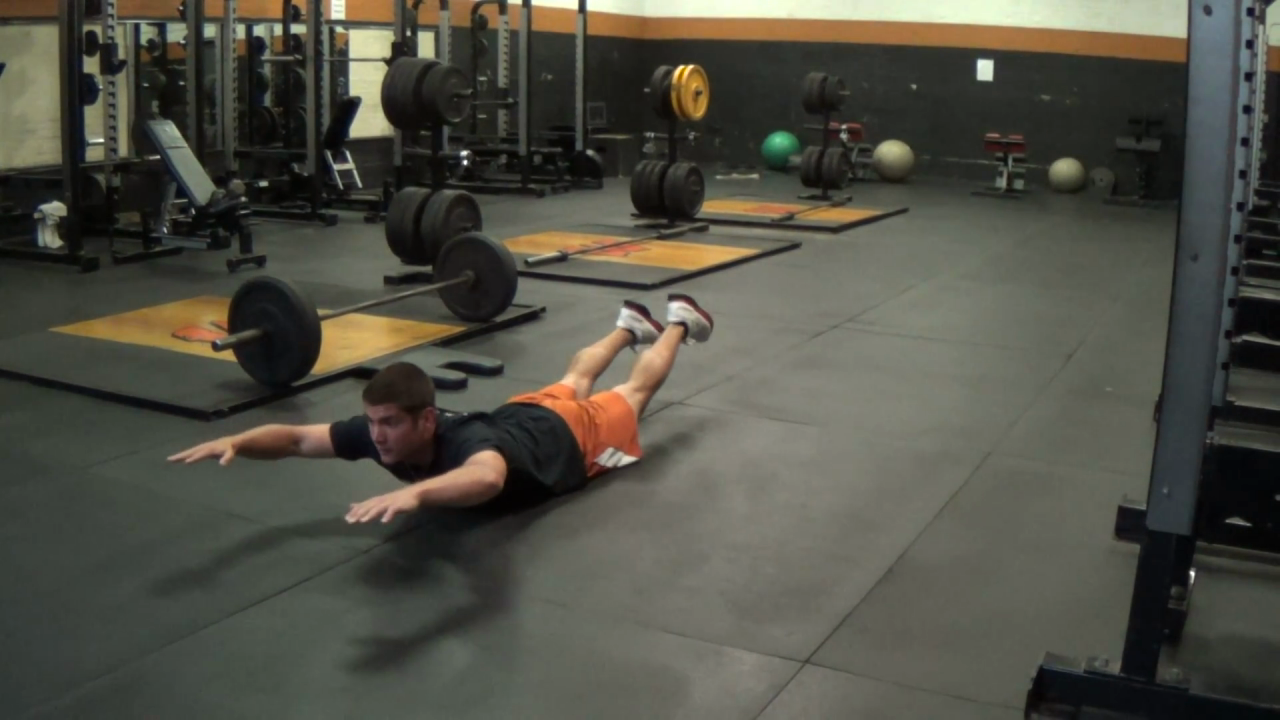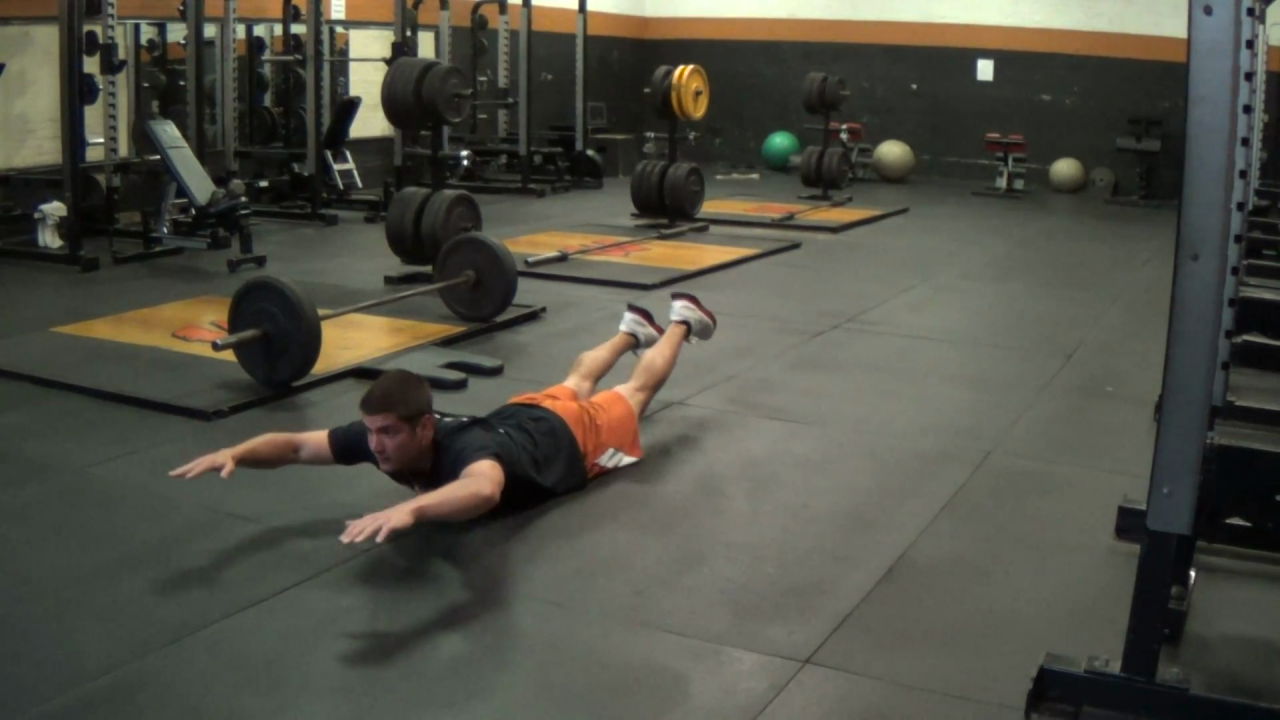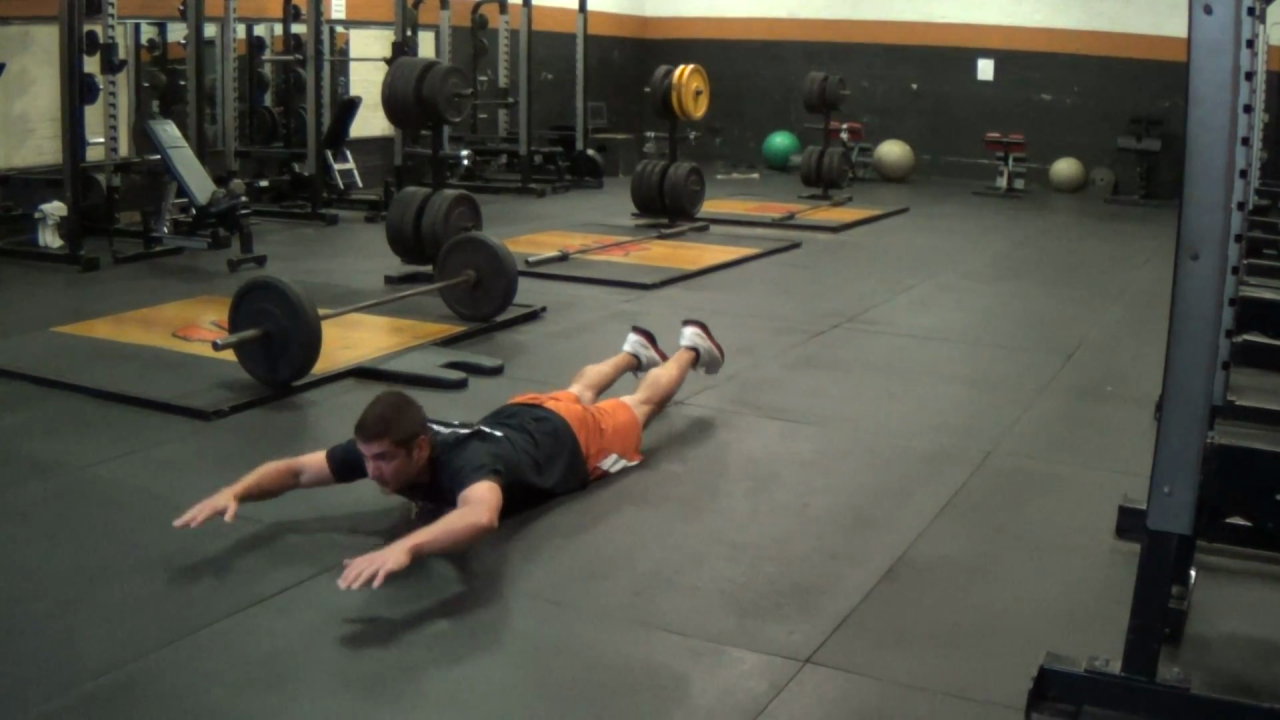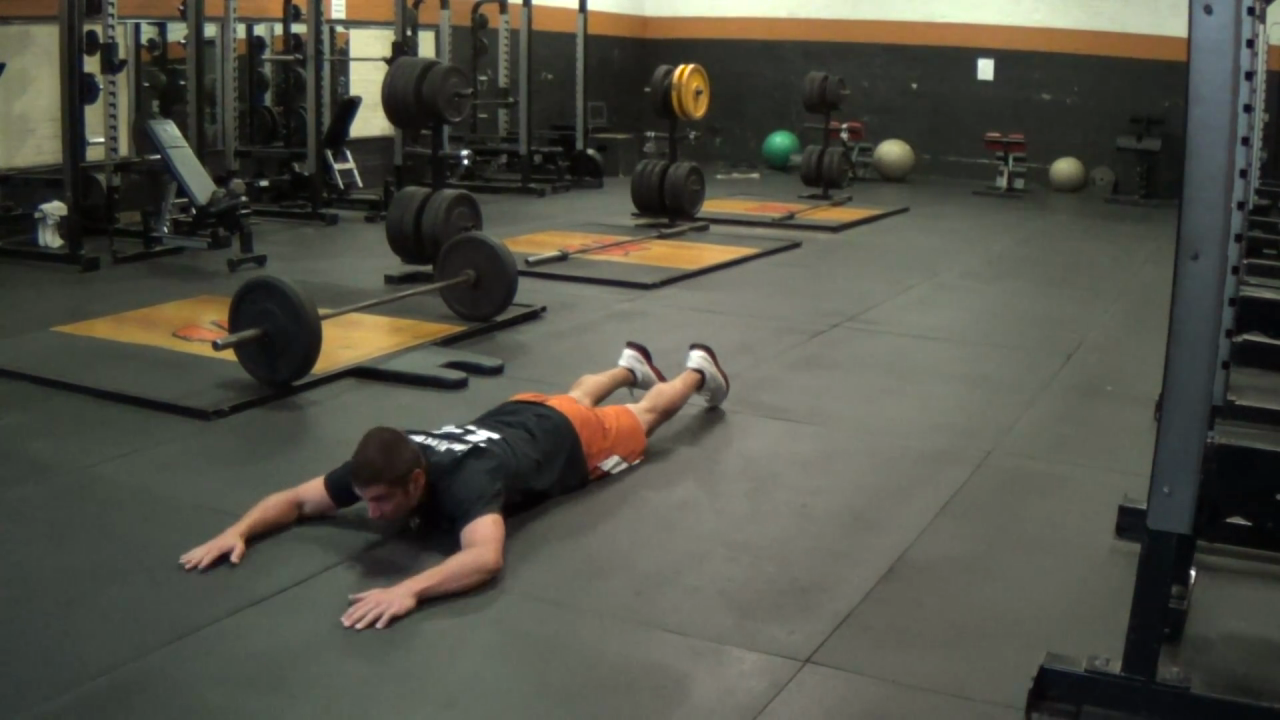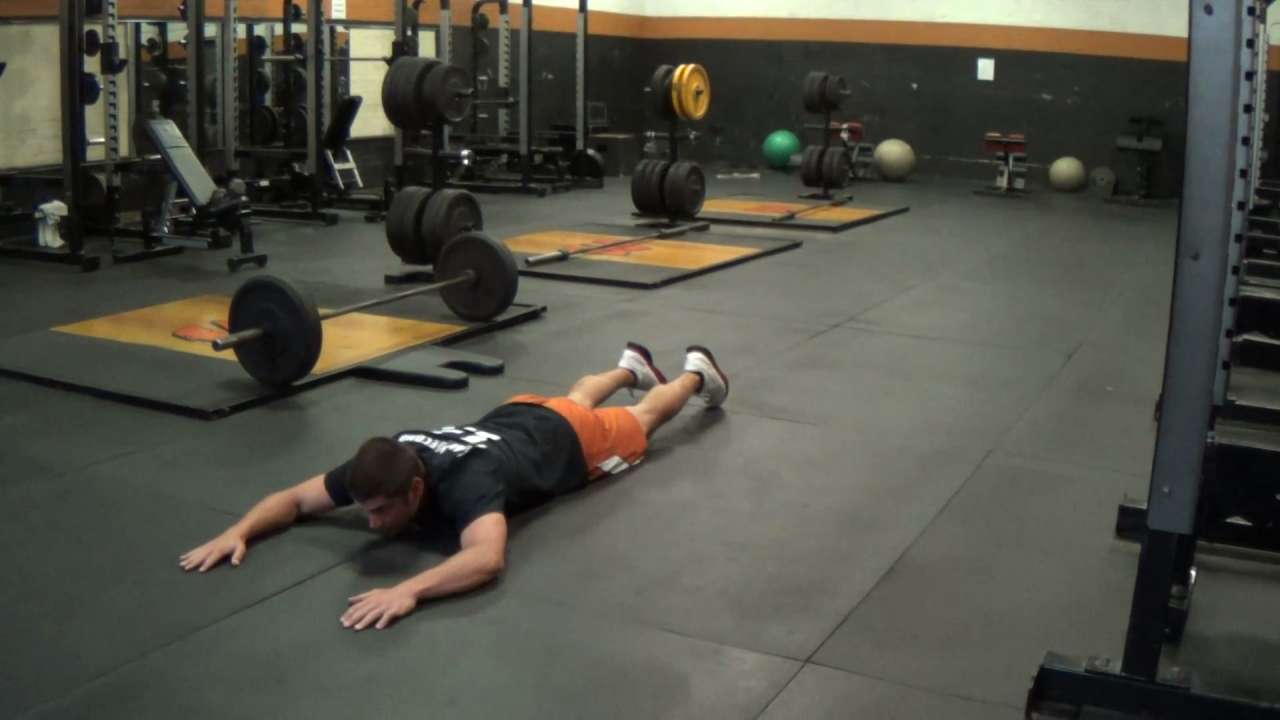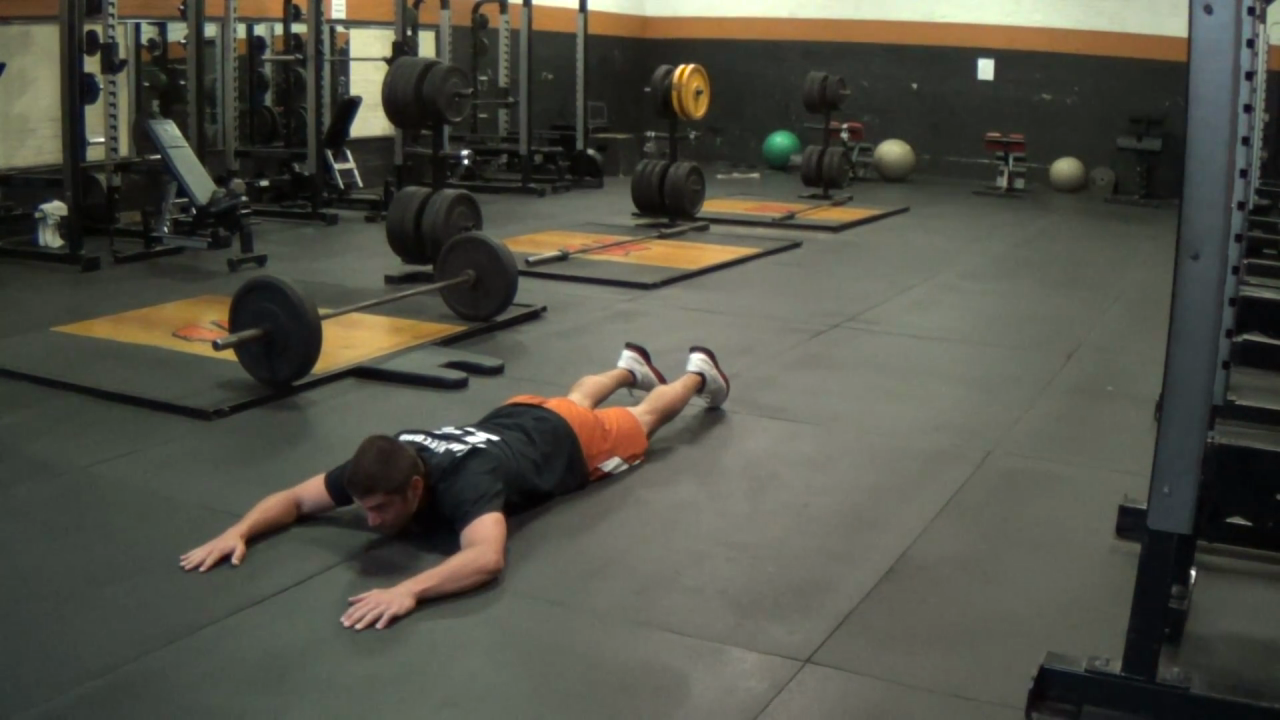
dt=0.2s
person 1, frame 1
left shoulder: (463, 443)
right shoulder: (378, 430)
left elbow: (489, 478)
right elbow: (295, 438)
left wrist: (415, 491)
right wrist: (234, 441)
left hip: (568, 439)
right hip: (519, 416)
left knee: (631, 396)
right knee: (573, 381)
left ankle: (678, 322)
right ankle: (631, 327)
person 1, frame 2
left shoulder: (462, 449)
right shoulder: (377, 435)
left elbow: (485, 490)
right elbow: (291, 445)
left wrist: (409, 508)
right wrist: (233, 453)
left hip: (567, 438)
right hip: (516, 418)
left knee: (632, 396)
right knee: (575, 384)
left ankle: (681, 321)
right ankle: (632, 329)
person 1, frame 3
left shoulder: (459, 461)
right shoulder: (378, 450)
left elbow: (482, 518)
right elbow: (295, 470)
left wrist: (403, 547)
right wrist: (233, 492)
left hip: (566, 440)
right hip: (517, 420)
left knee: (636, 409)
right knee: (577, 391)
left ankle: (691, 348)
right ankle: (635, 351)
person 1, frame 4
left shoulder: (463, 482)
right shoulder: (377, 470)
left elbow: (487, 559)
right elbow: (298, 499)
left wrist: (409, 589)
right wrist: (238, 530)
left hip: (563, 439)
right hip: (514, 417)
left knee: (639, 418)
right knee: (576, 395)
left ankle: (697, 370)
right ankle: (630, 366)
person 1, frame 5
left shoulder: (465, 483)
right shoulder: (384, 463)
left elbow: (488, 558)
right elbow: (295, 498)
left wrist: (409, 590)
right wrist: (239, 531)
left hip: (567, 439)
right hip: (513, 419)
left knee: (639, 419)
right knee: (577, 396)
left ankle: (697, 372)
right ankle: (632, 366)
person 1, frame 6
left shoulder: (464, 483)
right shoulder: (381, 464)
left elbow: (488, 558)
right elbow: (294, 498)
left wrist: (408, 590)
right wrist: (238, 531)
left hip: (566, 441)
right hip: (514, 419)
left knee: (640, 420)
right knee: (576, 397)
left ankle: (698, 373)
right ankle: (631, 367)
